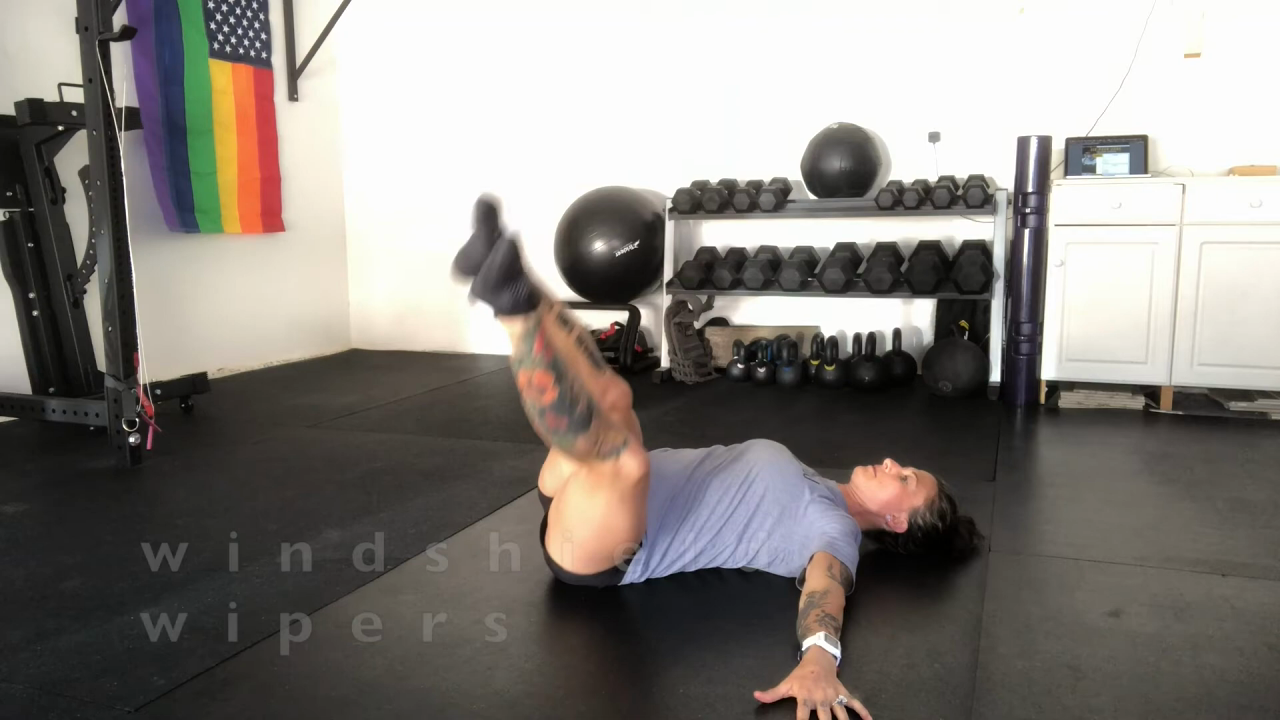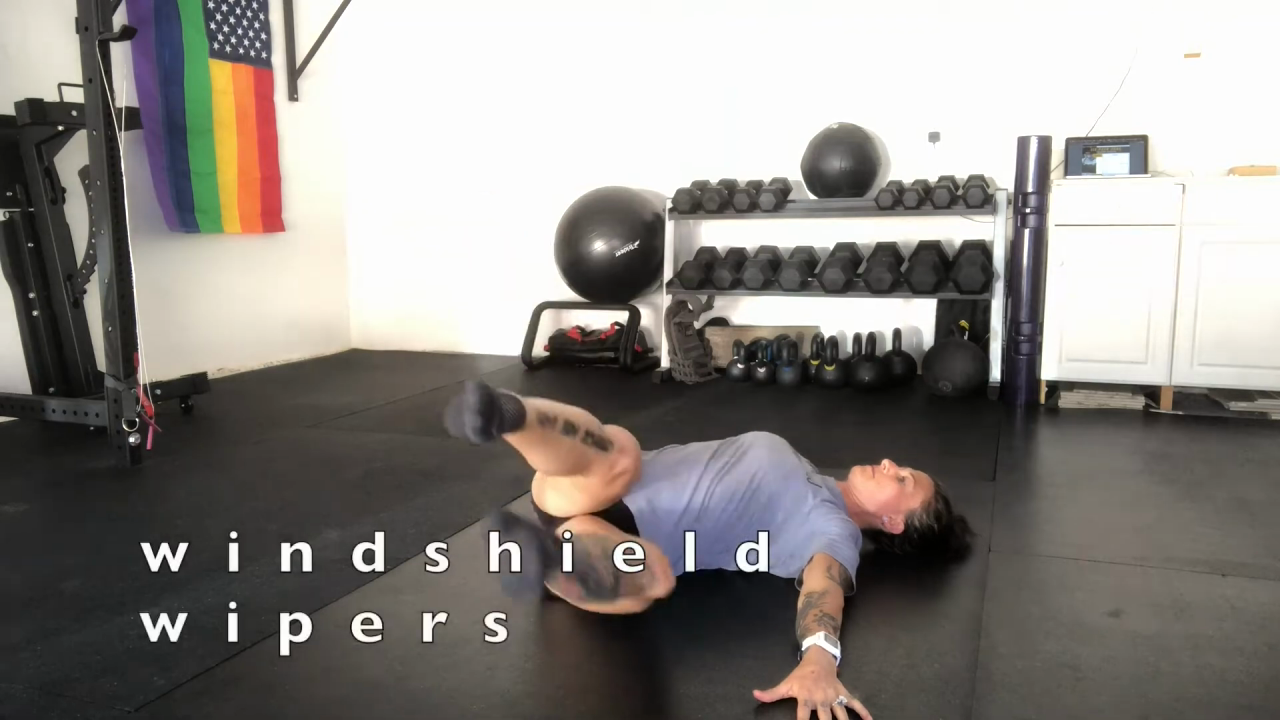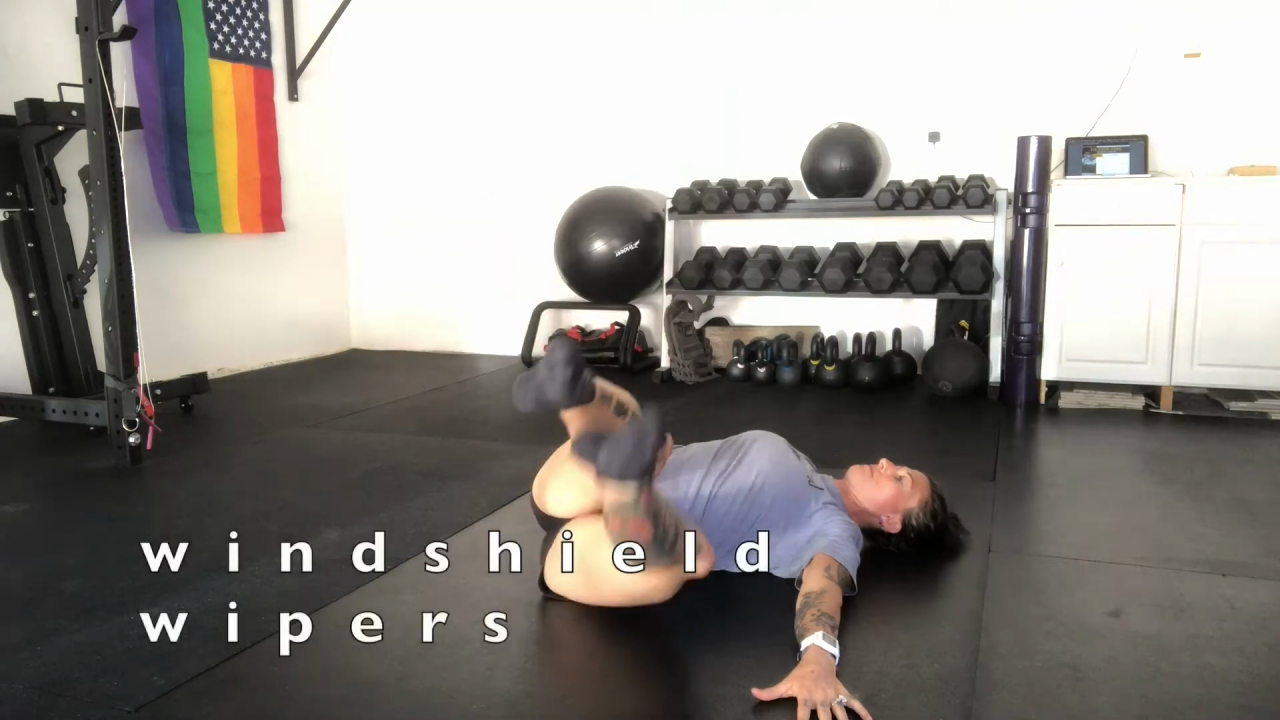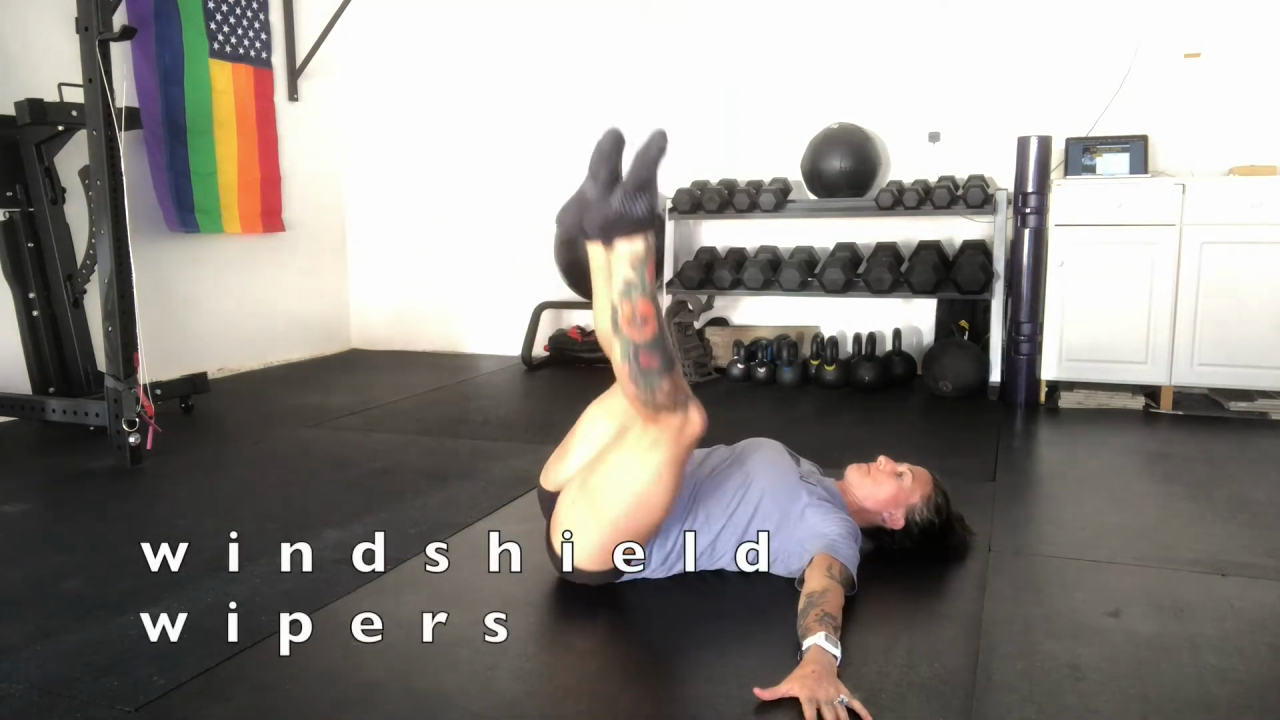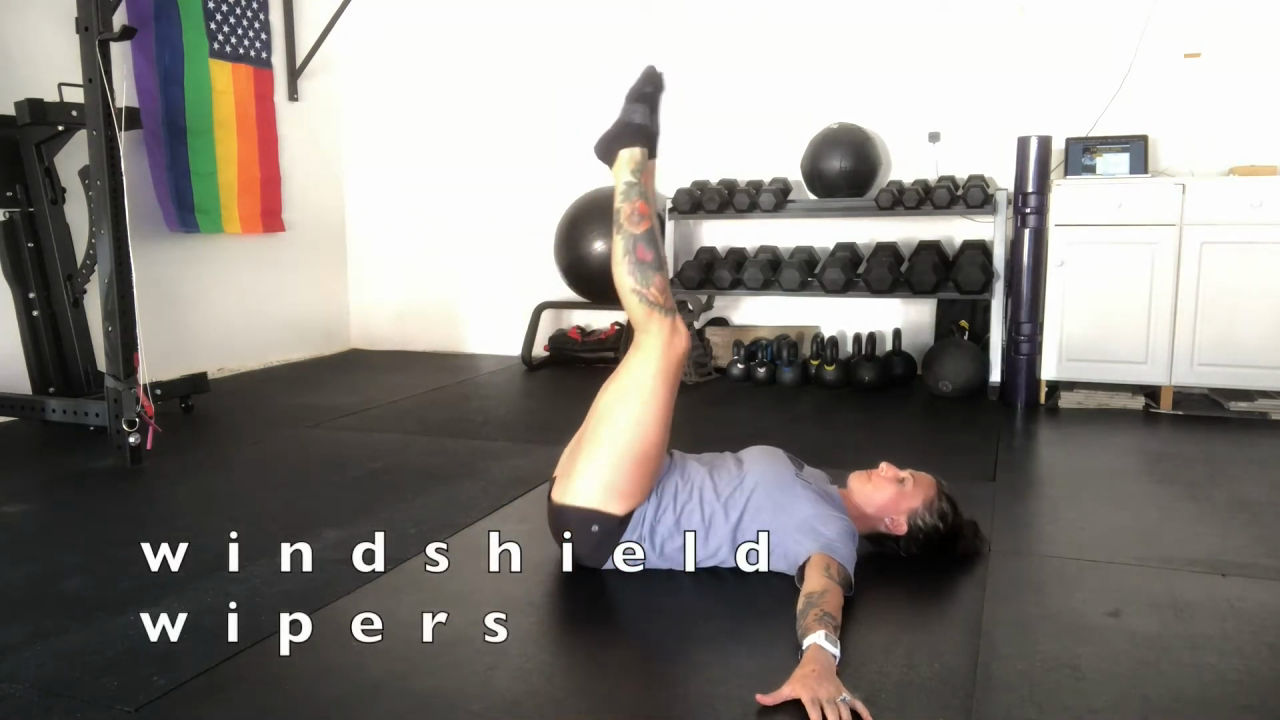
dt=0.5s
person 1, frame 1
left shoulder: (836, 532)
right shoulder: (813, 486)
left elbow: (825, 597)
left wrist: (820, 656)
left knee: (624, 459)
right knee: (609, 394)
left ankle: (515, 305)
person 1, frame 2
left shoulder: (836, 531)
right shoulder: (803, 475)
left elbow: (822, 592)
left wrist: (818, 660)
left hip: (619, 529)
right hip: (605, 494)
left knee: (648, 571)
right knee: (617, 456)
left ankle: (543, 556)
right ankle: (504, 414)
person 1, frame 3
left shoulder: (834, 533)
right shoulder: (797, 469)
left elbow: (821, 594)
left wrist: (816, 662)
left knee: (689, 548)
right knee: (644, 446)
person 1, frame 4
left shoulder: (834, 530)
right shoulder: (804, 478)
left elbow: (823, 593)
left wrist: (819, 660)
left hip: (585, 539)
left knee: (677, 414)
left ankle: (626, 231)
right ankle: (603, 229)
person 1, frame 5
left shoulder: (832, 534)
right shoulder: (815, 486)
left elbow: (823, 593)
left wrist: (818, 659)
left hip: (599, 522)
right hip: (595, 510)
left knee: (665, 334)
